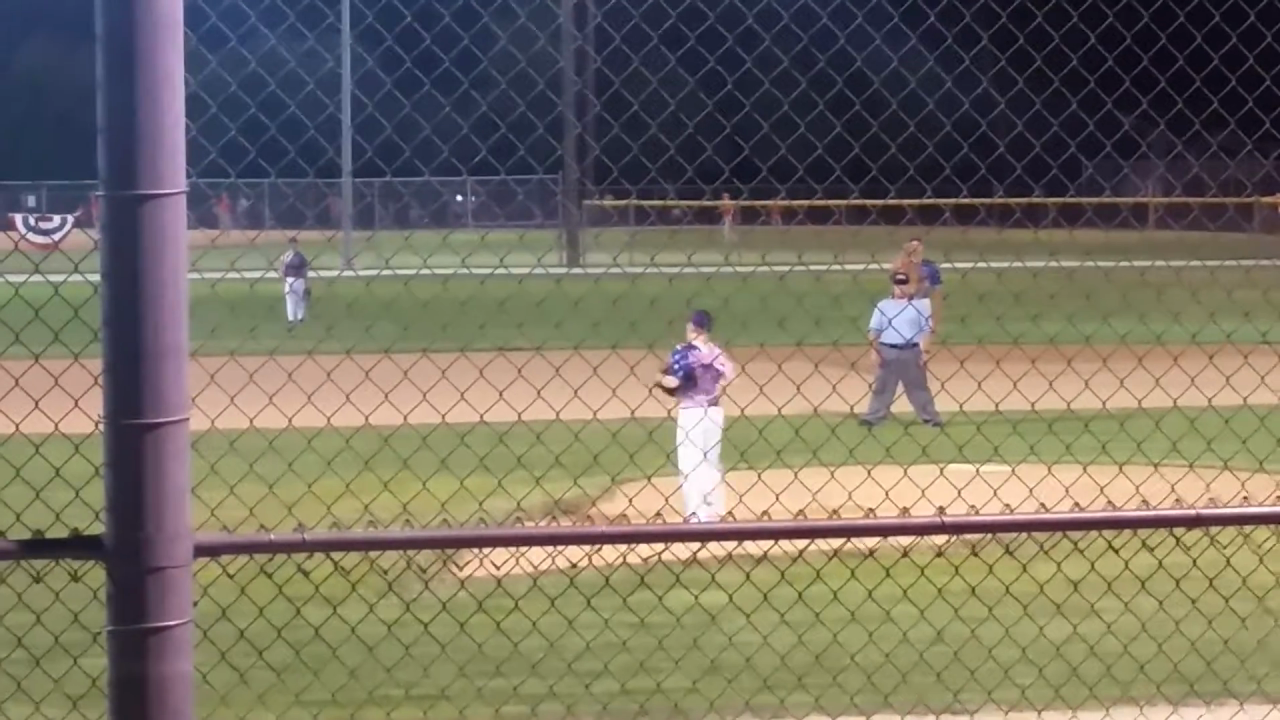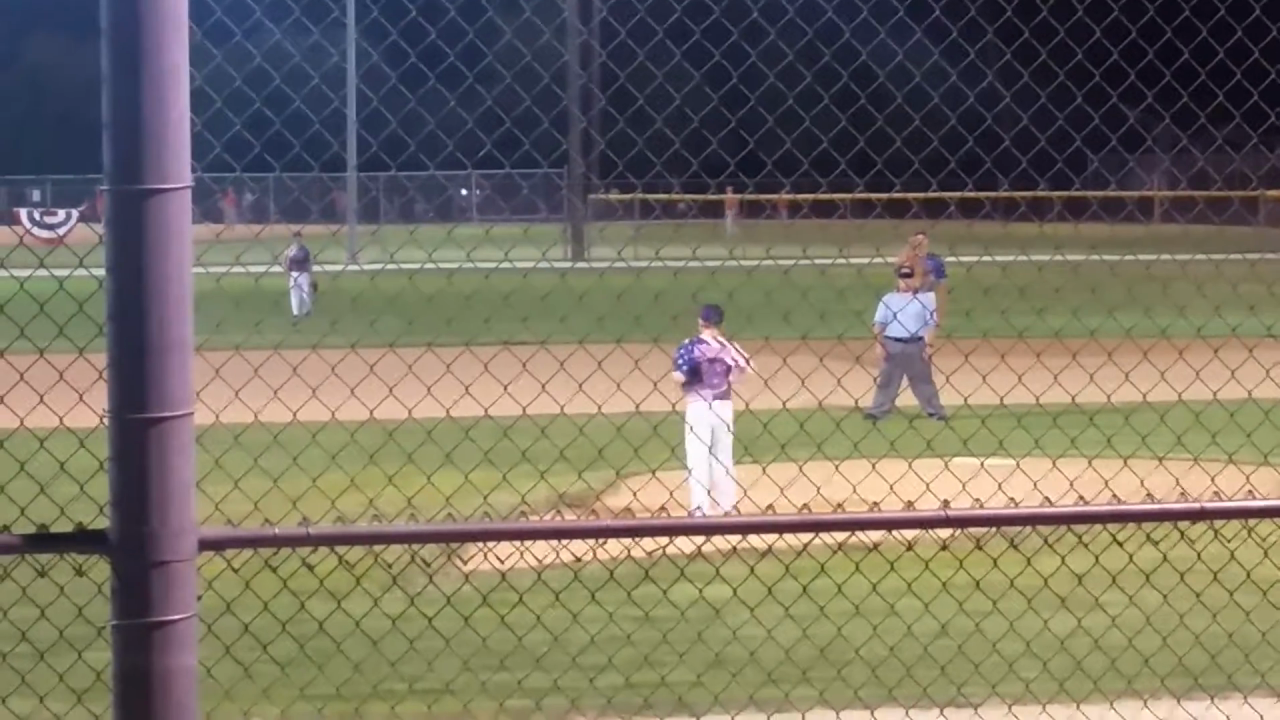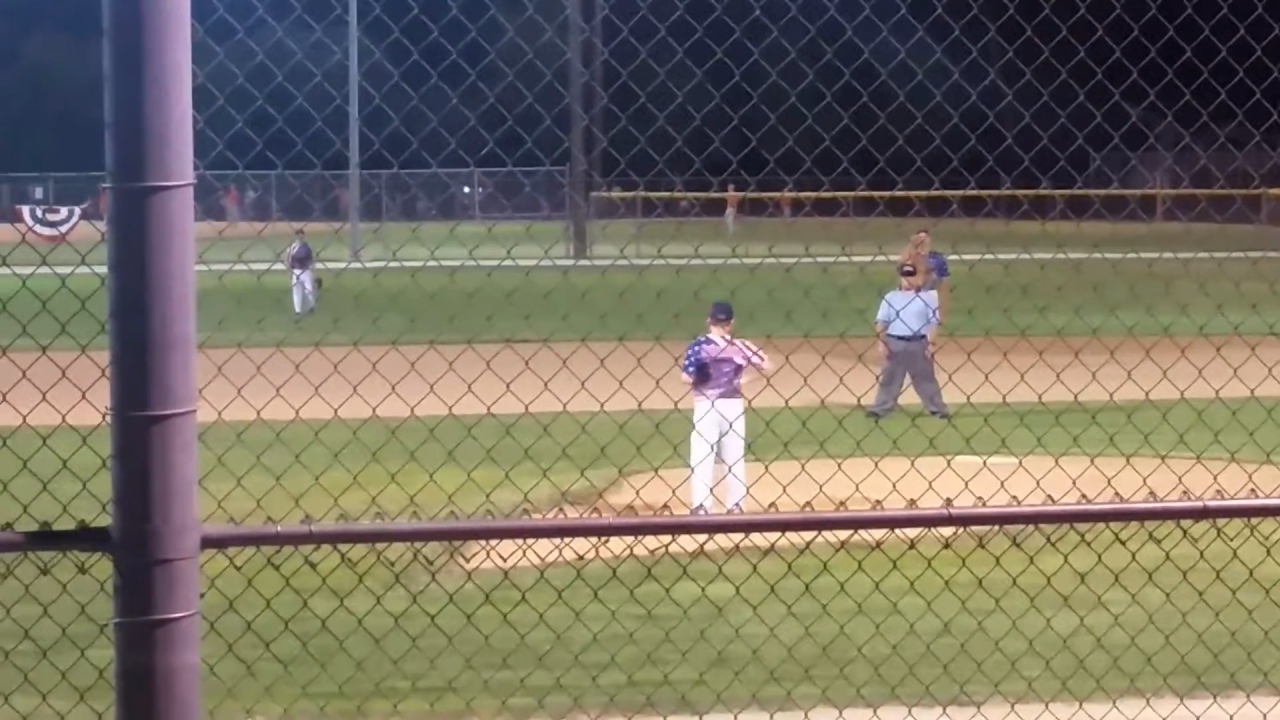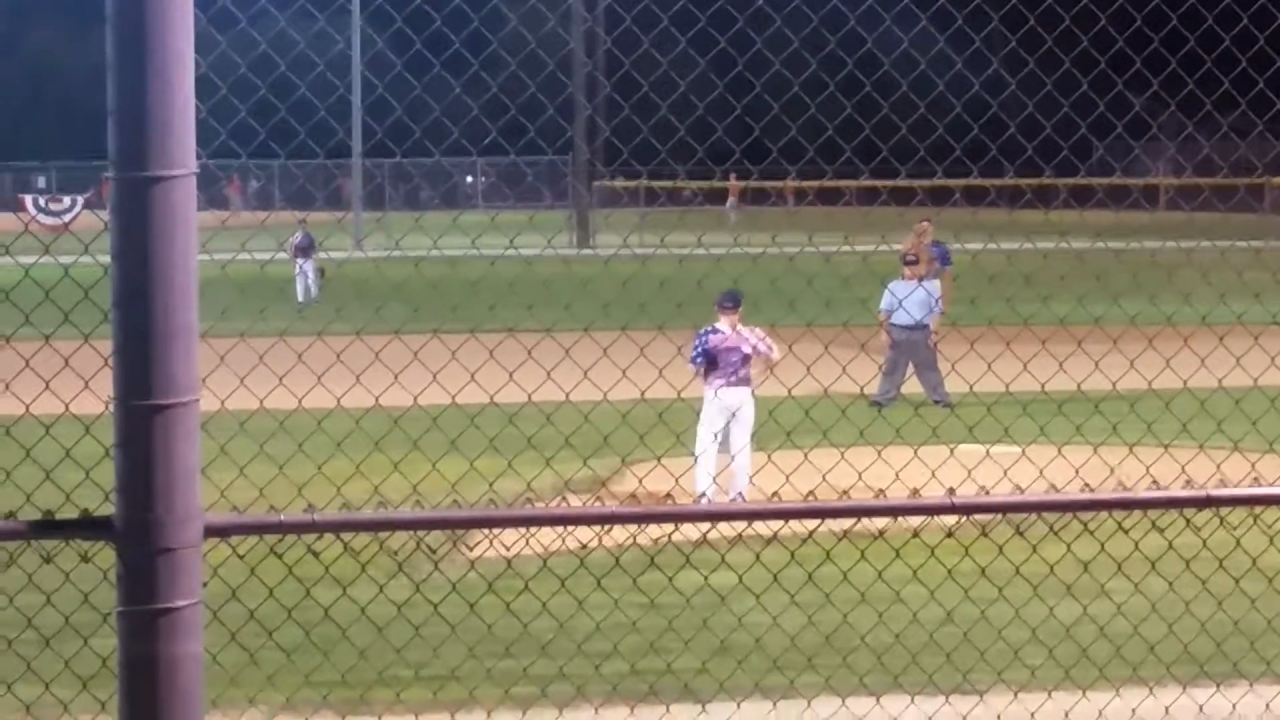
dt=0.1s
person 1, frame 1
left shoulder: (682, 351)
right shoulder: (717, 352)
left elbow: (672, 381)
right elbow: (729, 377)
left wrist: (661, 378)
left hip: (691, 414)
right hip: (714, 412)
left knee: (689, 466)
right knee: (711, 464)
left ankle: (695, 517)
right ankle: (715, 513)
person 1, frame 2
left shoulder: (689, 346)
right shoulder: (729, 347)
left elbow: (679, 377)
right elbow: (749, 369)
left wrist: (675, 374)
left hip: (699, 407)
right hip: (724, 406)
left knee: (697, 460)
right knee: (723, 459)
left ankle: (699, 509)
right ankle: (728, 506)
person 1, frame 3
left shoulder: (698, 345)
right shoulder: (740, 346)
left elbow: (686, 377)
right elbow: (765, 366)
left wrist: (698, 383)
right wrist: (746, 369)
left hip: (706, 406)
right hip: (733, 405)
left knee: (701, 458)
right knee: (734, 458)
left ankle: (700, 507)
right ankle: (735, 505)
person 1, frame 4
left shoulder: (706, 334)
right shoulder: (750, 334)
left elbow: (696, 367)
right elbow: (774, 356)
left hip: (716, 395)
right hip: (742, 394)
left knee: (706, 446)
right knee: (741, 447)
left ankle: (704, 494)
right ankle: (739, 494)
